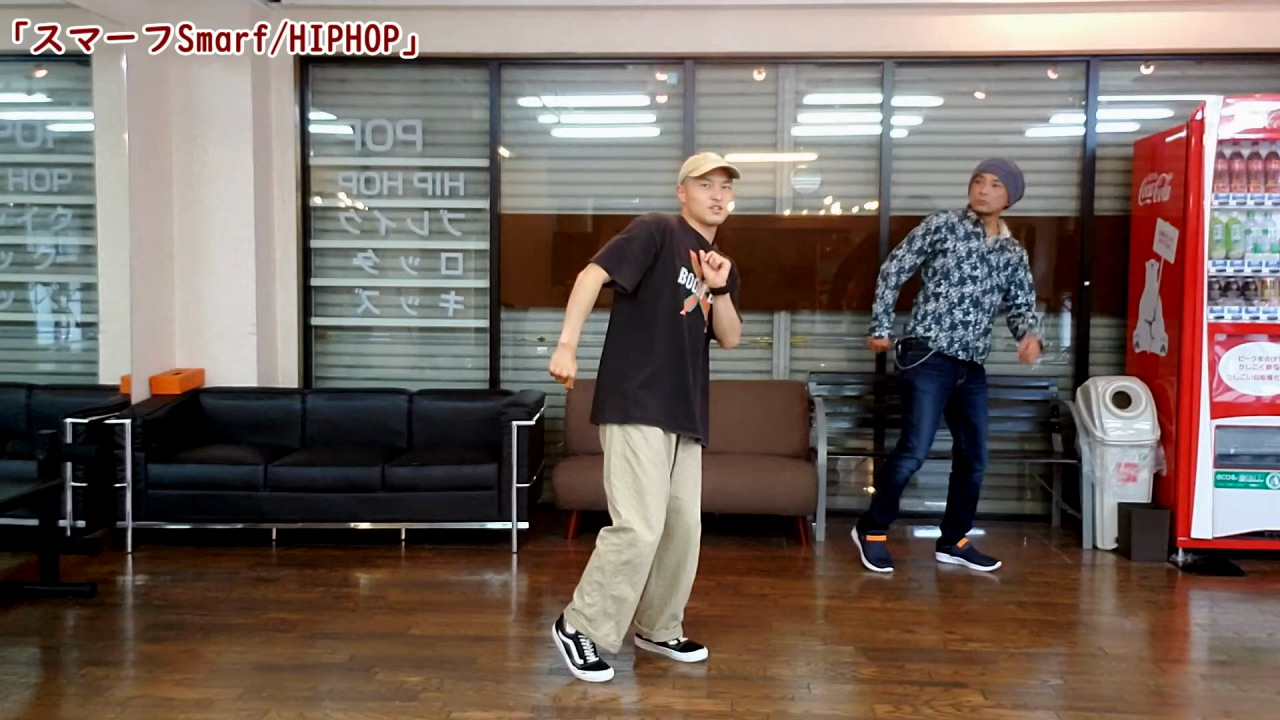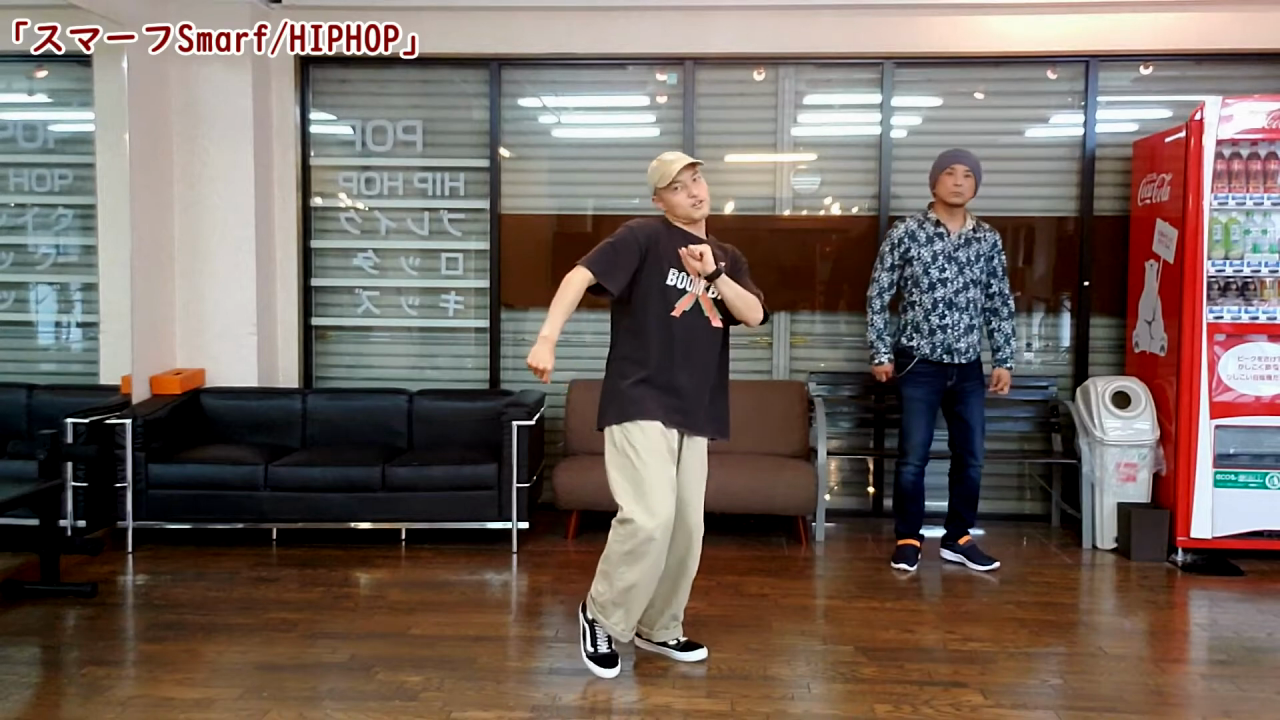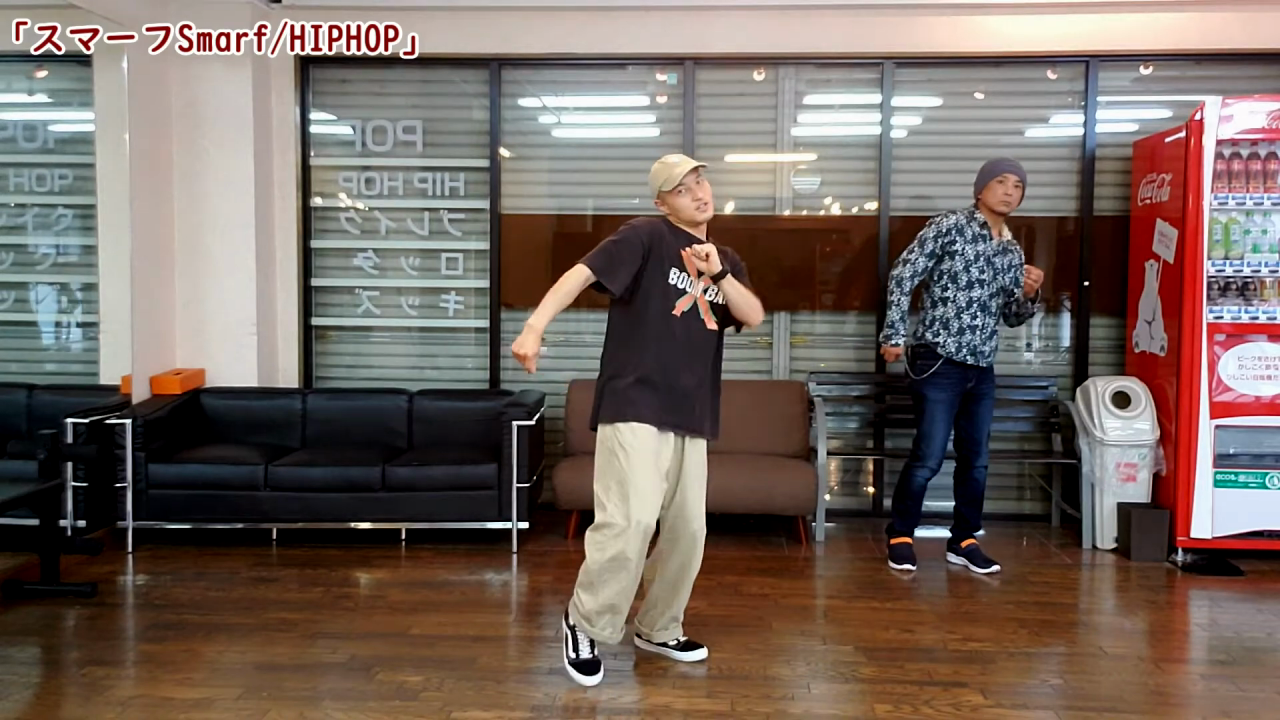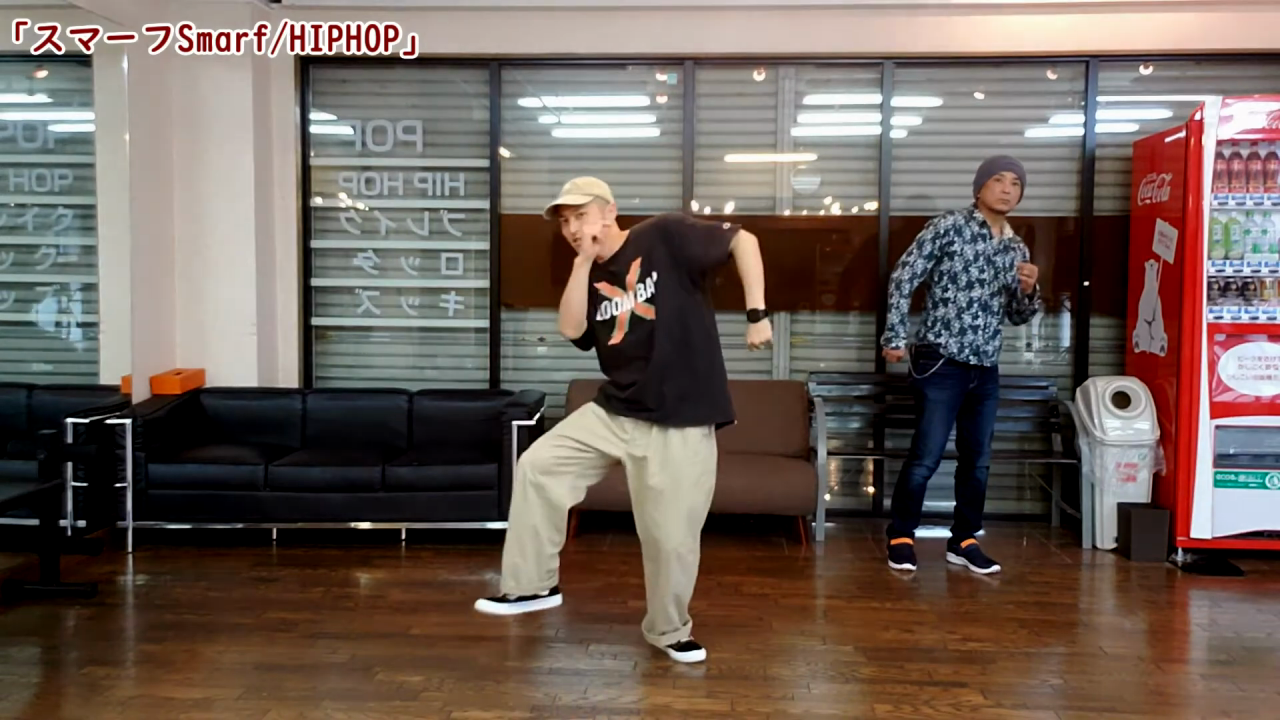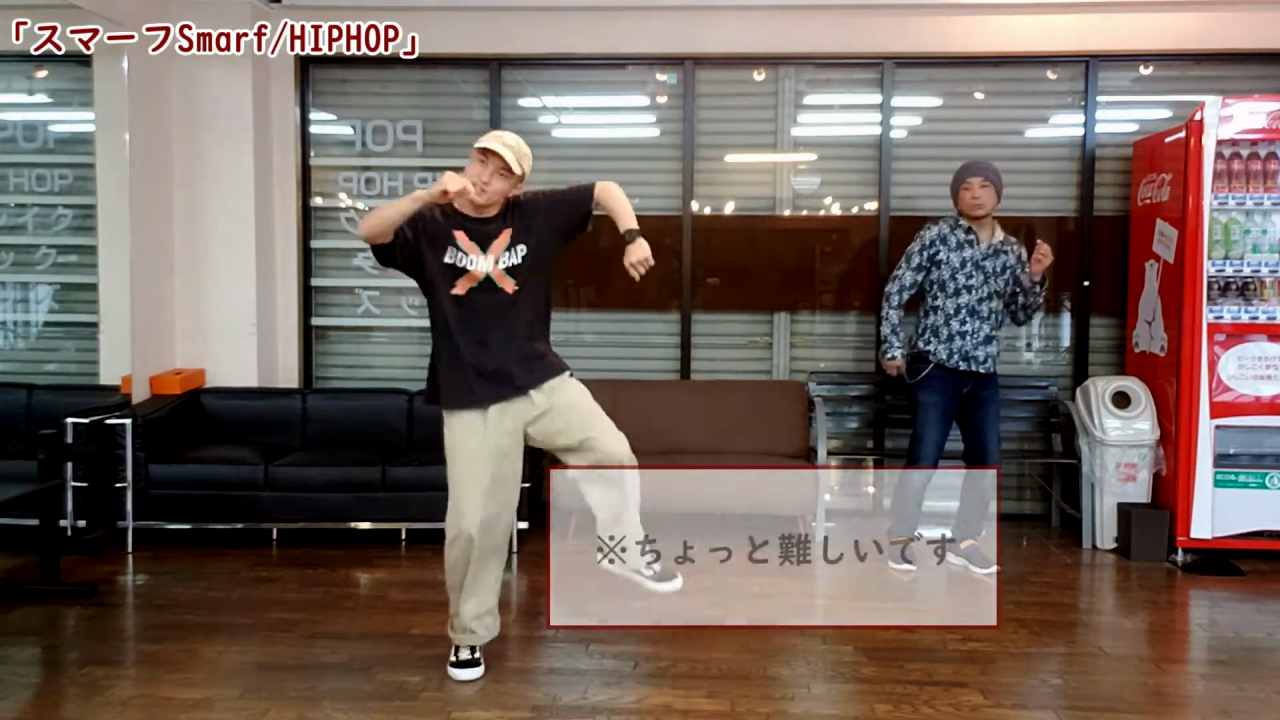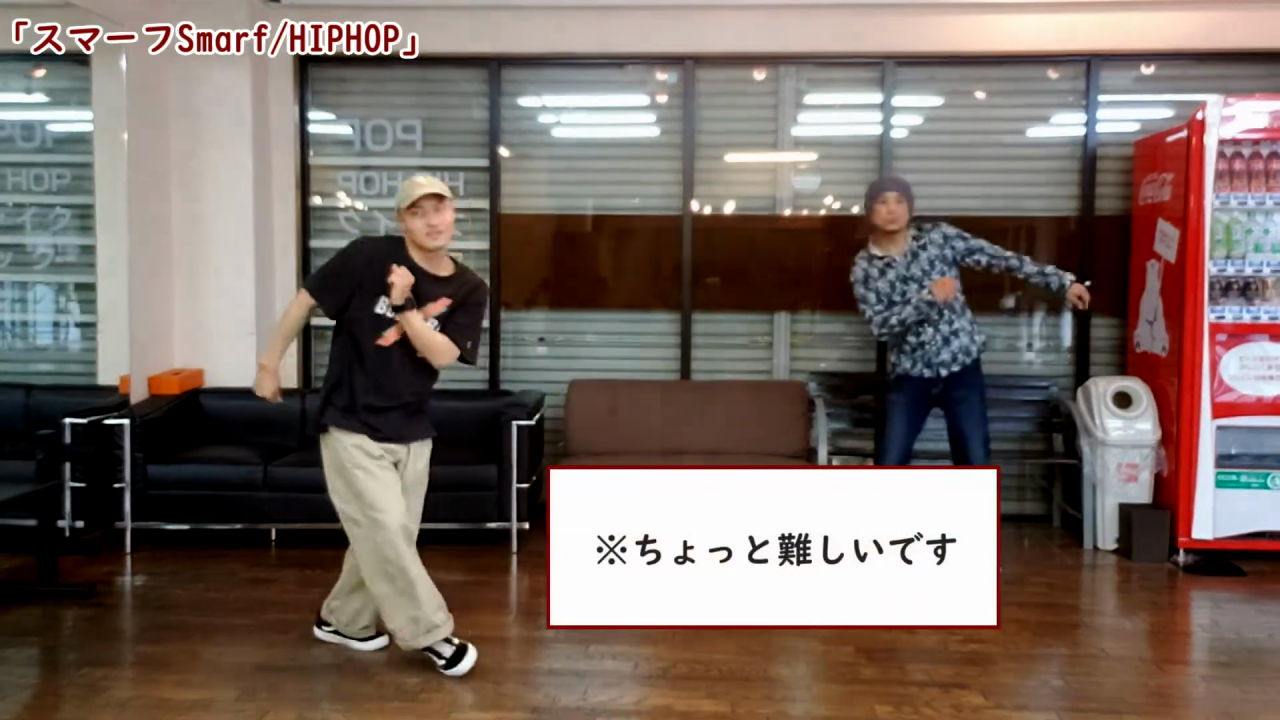
dt=0.7s
person 1, frame 1
left shoulder: (720, 263)
right shoulder: (655, 232)
left elbow: (730, 337)
right elbow: (593, 274)
left wrist: (720, 290)
right wrist: (566, 345)
left hip: (684, 412)
right hip: (636, 404)
left knee: (683, 527)
right knee: (639, 526)
left ankle: (658, 628)
right ankle: (579, 625)
person 1, frame 2
left shoulder: (728, 258)
right shoulder: (643, 237)
left elbow: (754, 315)
right elbow: (581, 276)
left wrist: (713, 273)
right wrist: (547, 339)
left hip: (694, 413)
right hip: (638, 404)
left knee: (687, 527)
right knee: (649, 519)
left ankle: (659, 628)
right ankle: (601, 616)
person 1, frame 3
left shoulder: (723, 259)
right shoulder: (645, 237)
left elbow: (752, 316)
right elbow: (581, 273)
left wrist: (717, 271)
right wrist: (535, 326)
left hip: (690, 415)
right hip: (634, 406)
left knee: (687, 529)
right knee: (630, 519)
left ankle: (659, 630)
right ankle: (585, 629)
person 1, frame 4
left shoulder: (665, 236)
right shoulder: (588, 284)
left elbow: (741, 239)
right elbow: (570, 329)
left wrist: (757, 313)
right wrist: (583, 260)
left hip: (683, 419)
right hip: (615, 412)
left knee: (670, 534)
right knee: (536, 467)
left ankle: (668, 629)
right ankle: (533, 583)
person 1, frame 5
left shoulder: (540, 215)
right shoulder: (430, 226)
left elbow: (604, 190)
right elbow: (371, 230)
left wrist: (632, 235)
right wrist: (433, 193)
left hip: (541, 381)
right hip: (472, 397)
left knee: (610, 456)
right knee: (473, 523)
right ankle: (471, 636)
person 1, frame 6
left shoulder: (469, 290)
right shoulder: (367, 257)
left elbow: (443, 356)
right elbow: (306, 300)
left wrist: (405, 307)
right wrist: (270, 361)
left hip: (412, 430)
right hip: (351, 423)
left knee: (389, 536)
right knee: (384, 528)
left ankle: (341, 620)
right ankle: (432, 634)
person 2, frame 1
left shoulder: (1015, 254)
right shoulder: (942, 225)
left elbow: (1024, 307)
right elbow: (893, 270)
left wrist: (1031, 337)
right wrist: (880, 325)
left hip: (971, 367)
right hip: (928, 357)
left knee: (973, 458)
right knee: (914, 449)
left ankle: (953, 540)
right ankle: (872, 530)
person 2, frame 2
left shoulder: (988, 239)
right shoulder: (906, 233)
left elbow: (1000, 304)
right elbow: (878, 295)
left wrist: (1004, 360)
right wrist: (880, 353)
left hip: (968, 366)
right hip: (919, 364)
left knee: (970, 456)
right knee: (913, 457)
left ankle: (957, 537)
right ankle: (907, 538)
person 2, frame 3
left shoulder: (1013, 252)
right shoulder: (949, 226)
left elbow: (1012, 316)
right elbow: (903, 276)
left wrist: (1030, 296)
right wrist: (894, 334)
left hip: (981, 369)
right hip: (937, 363)
left knee: (976, 460)
right knee: (928, 456)
left ankle: (963, 540)
right ankle: (900, 535)
person 2, frame 4
left shoulder: (1017, 249)
right shoulder: (948, 227)
left elbow: (1018, 316)
right elbow: (903, 277)
left wrist: (1029, 291)
right wrist: (895, 336)
left hip: (985, 369)
right hip: (940, 363)
left knee: (977, 460)
right knee: (926, 456)
left ankle: (964, 540)
right ankle: (900, 536)
person 2, frame 5
left shoulder: (1009, 250)
right shoulder: (936, 236)
left elbow: (1020, 315)
right elbow: (895, 292)
left wrist: (1036, 276)
right wrist: (892, 348)
left hip: (982, 372)
right hip: (934, 368)
left knee: (986, 458)
right knee: (925, 460)
left ankle: (965, 538)
right ankle: (900, 537)
person 2, frame 6
left shoulder: (940, 237)
right shoulder: (864, 267)
left elbow: (1002, 259)
right elbow: (880, 325)
left wrist: (1062, 281)
right wrist: (929, 297)
left hip: (962, 370)
right hip: (910, 376)
left knee: (974, 465)
right knee: (890, 465)
